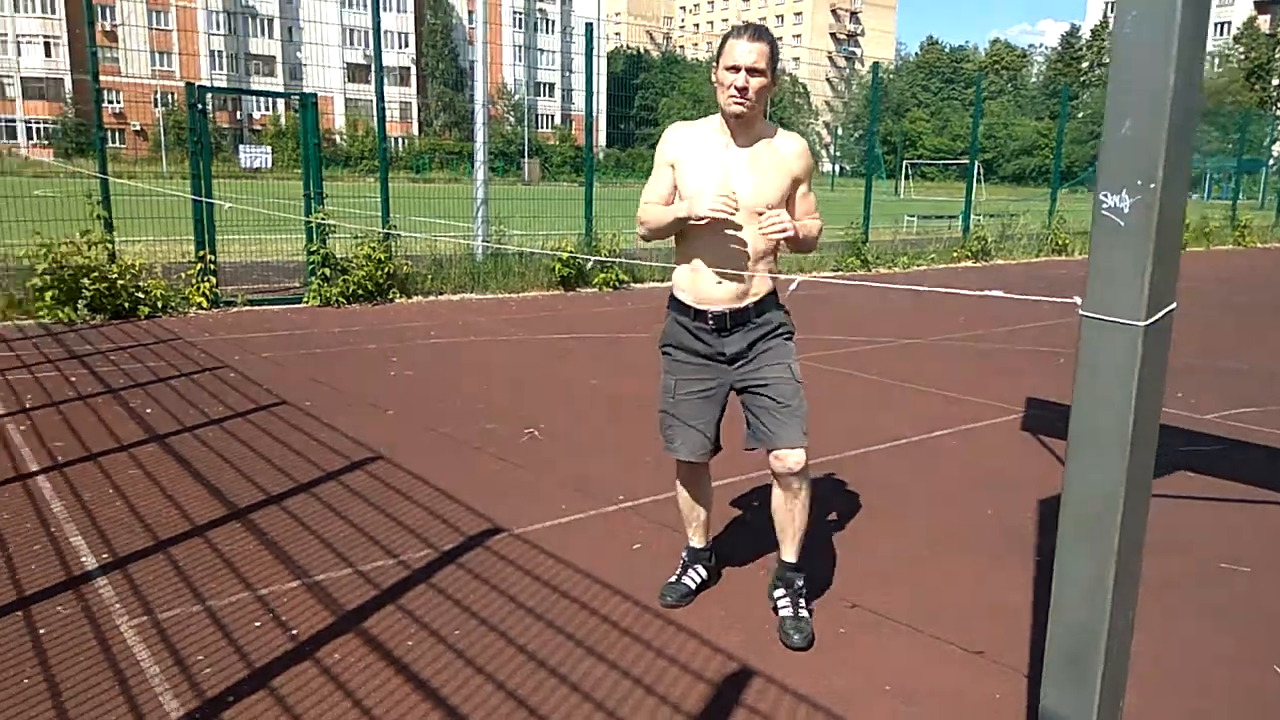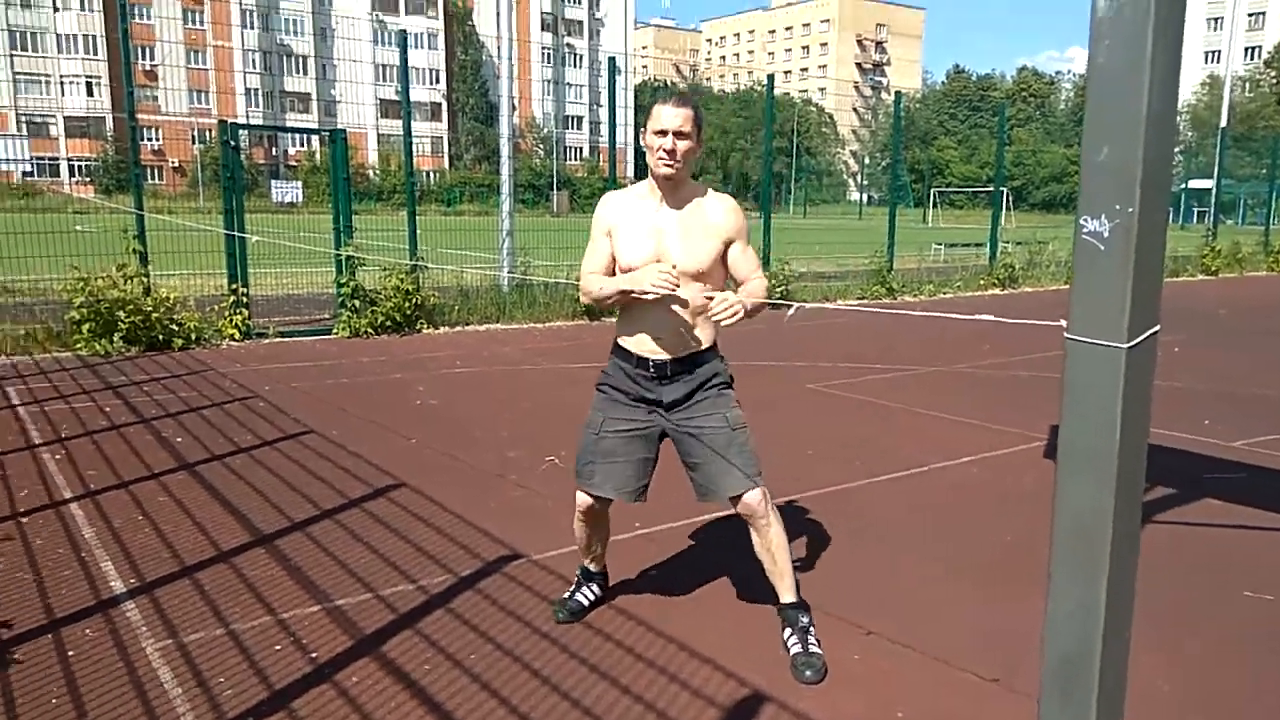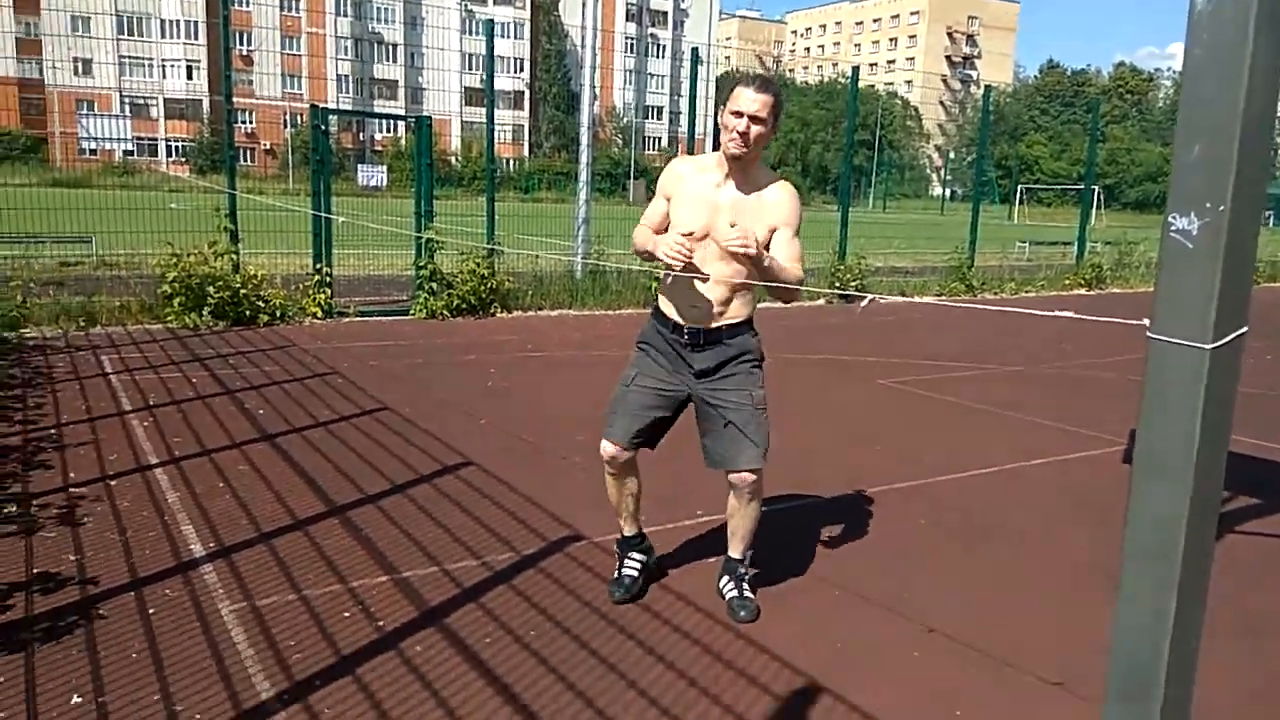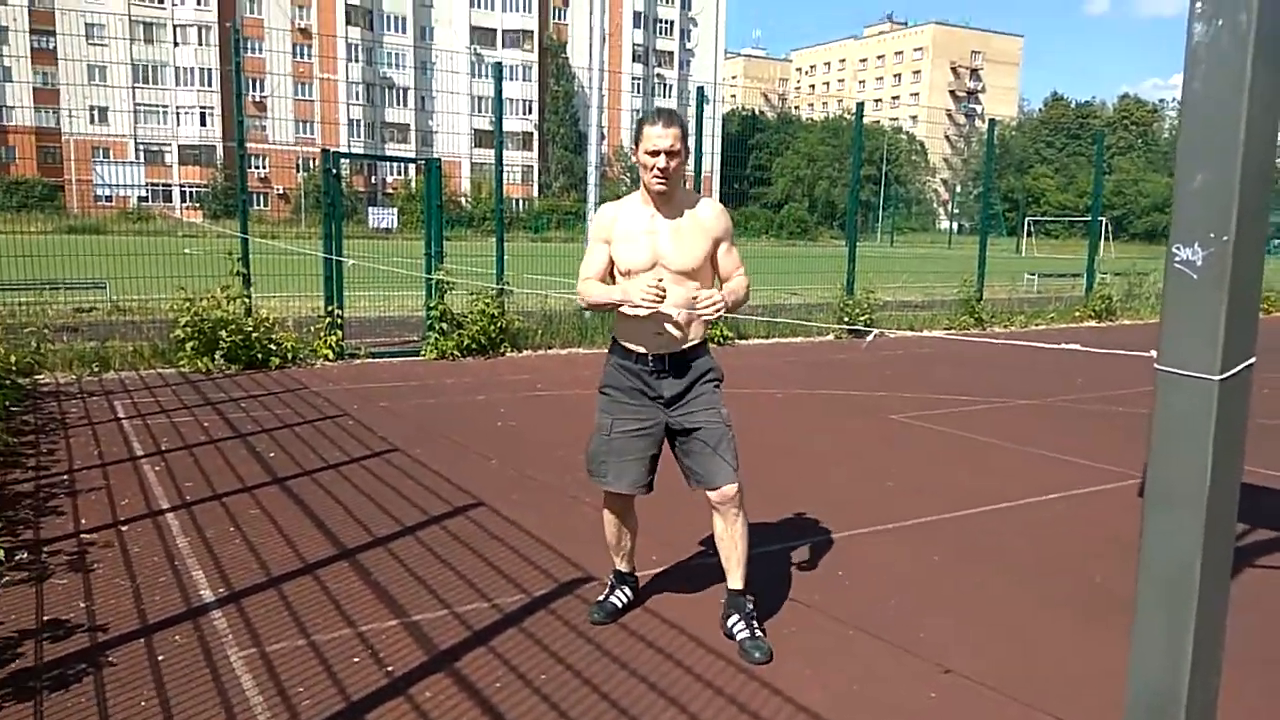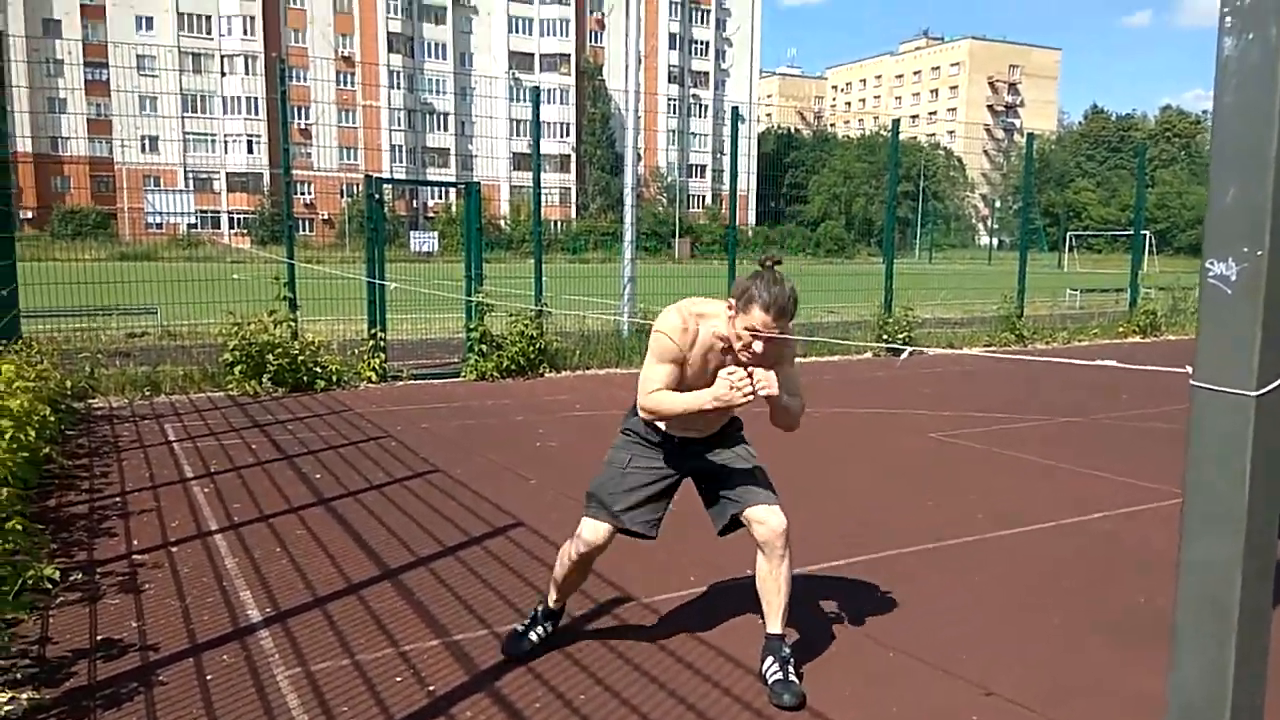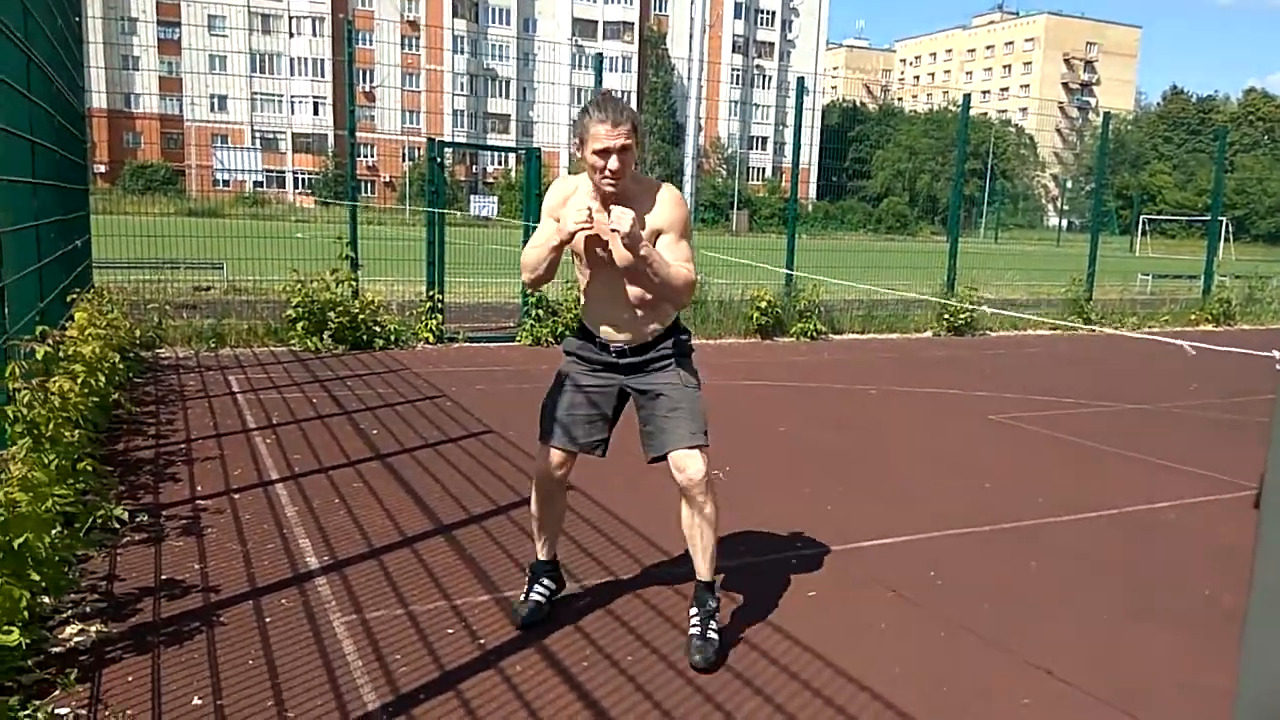
dt=0.7s
person 1, frame 1
left shoulder: (792, 151)
right shoulder: (679, 139)
left elbow: (811, 230)
right elbow: (644, 224)
left wrist: (795, 229)
right wrist: (686, 208)
left hip: (761, 327)
right hip: (689, 327)
left knee: (789, 461)
right knee: (689, 459)
left ankle: (789, 581)
right ankle: (700, 558)
person 1, frame 2
left shoulder: (723, 211)
right shoulder: (615, 206)
left elbow: (755, 282)
right elbow: (588, 290)
left wrist: (742, 302)
right wrist: (630, 280)
left hip: (699, 377)
right hip: (628, 376)
left knee: (753, 501)
right knee: (590, 499)
left ankle: (795, 619)
right ankle: (593, 577)
person 1, frame 3
left shoulder: (781, 198)
right shoulder: (679, 172)
left elbow: (793, 284)
right elbow: (641, 235)
left wrist: (763, 262)
right wrist: (659, 246)
left hip: (731, 348)
right hip: (664, 338)
left knee: (745, 474)
right knee: (615, 450)
left ankle: (735, 571)
right ankle: (634, 549)
person 1, frame 4
left shoulder: (711, 215)
right shoulder: (610, 217)
left elbow: (740, 282)
right elbow: (585, 292)
left wrist: (724, 299)
right wrist: (623, 292)
left hip: (692, 371)
right hip: (628, 372)
left knee: (726, 492)
right knee: (617, 491)
left ankle: (738, 606)
right ankle: (623, 580)
person 1, frame 5
left shoulder: (774, 341)
right shoulder: (680, 325)
left elbow: (793, 416)
right elbow: (647, 400)
left wrist: (776, 399)
right wrist: (711, 399)
left hip: (719, 437)
right hip: (652, 436)
left knee: (773, 528)
right knee: (588, 538)
left ankle: (776, 650)
right ankle: (549, 614)
person 1, frame 6
left shoulder: (666, 201)
right shoulder: (563, 194)
left elbow: (684, 291)
right elbow: (530, 276)
left wrist: (640, 248)
right wrist: (563, 234)
left hip: (661, 354)
right hip: (592, 351)
left knee: (692, 473)
right knee: (551, 466)
left ankle: (705, 600)
right ankle: (545, 572)
